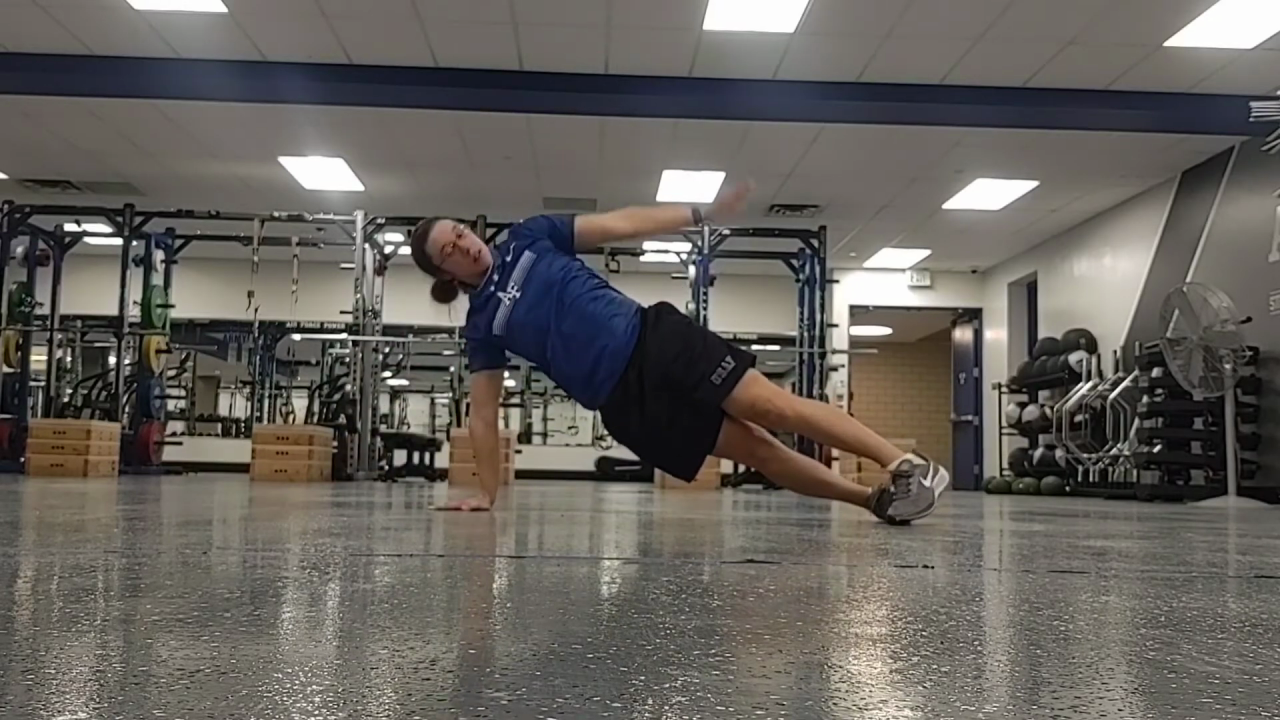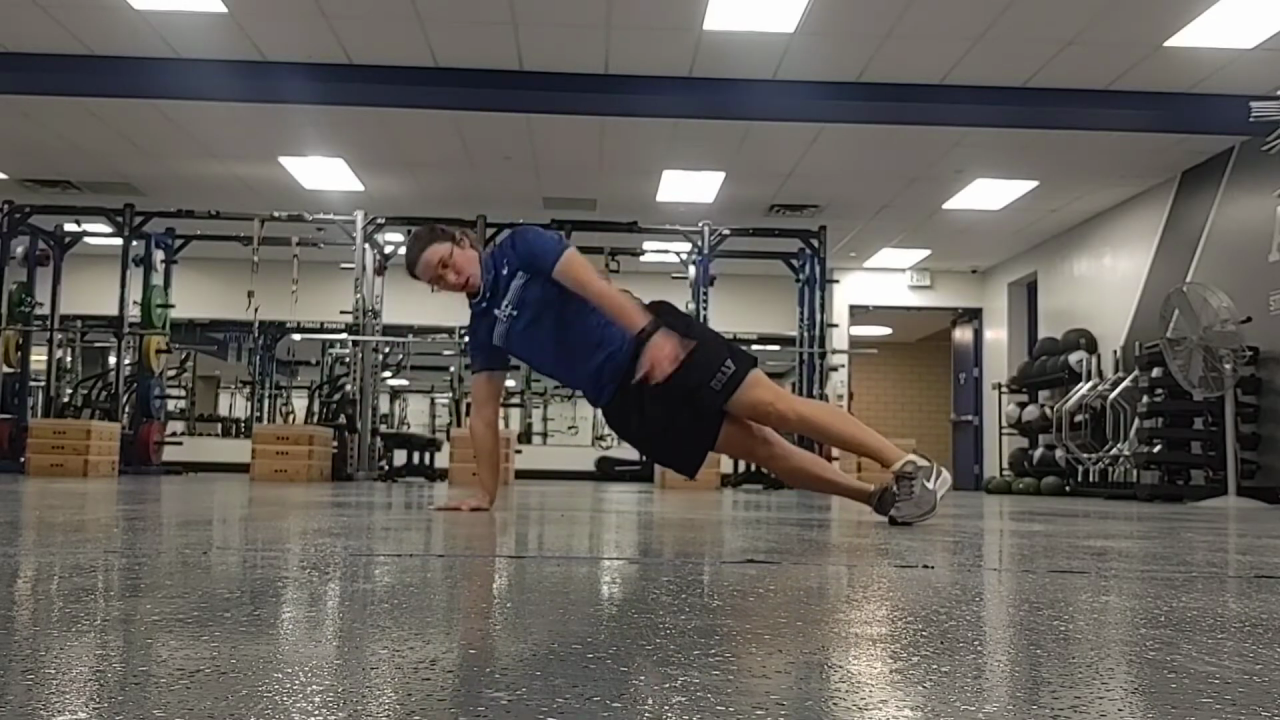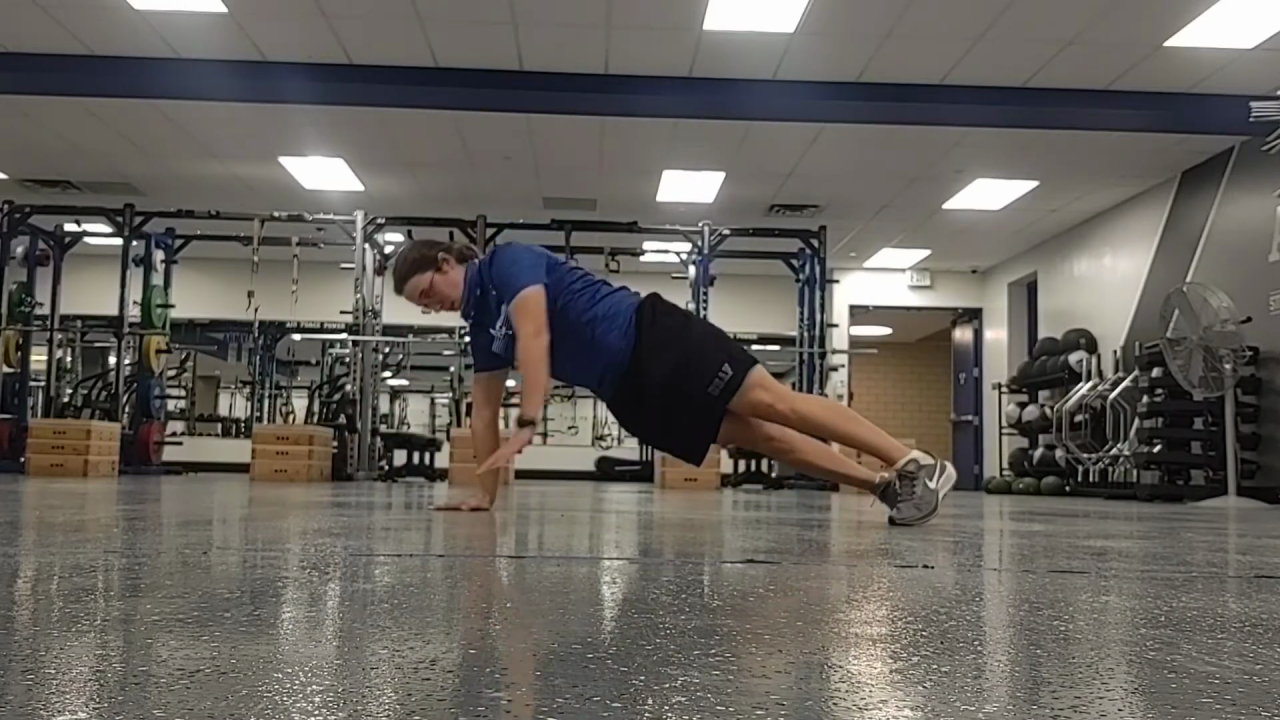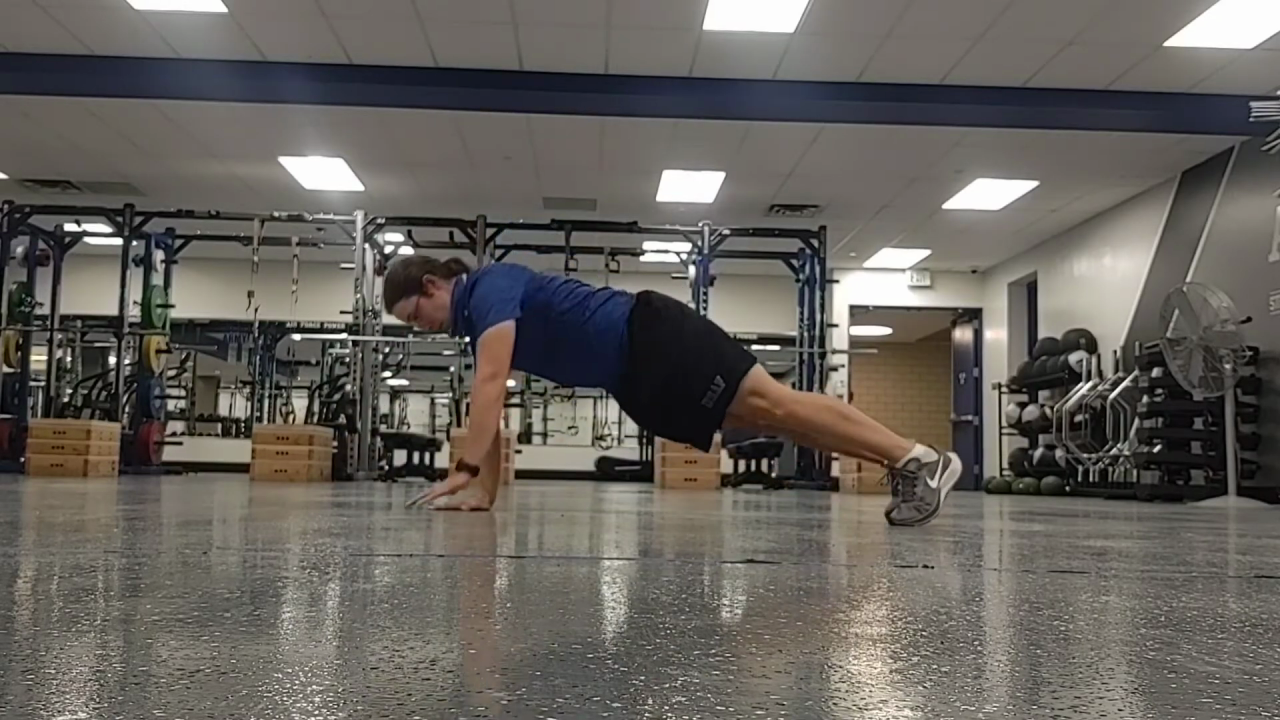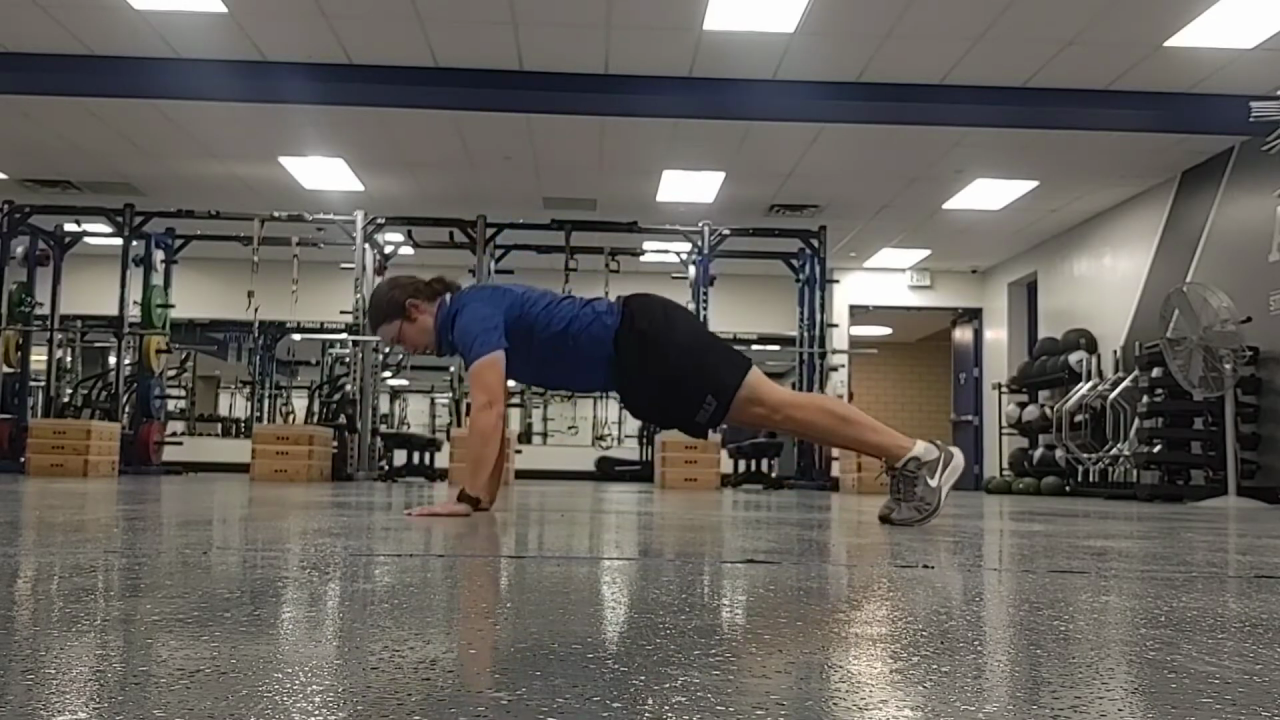
dt=0.2s
person 1, frame 1
left shoulder: (532, 238)
right shoulder: (483, 325)
left elbow: (617, 224)
right elbow: (483, 414)
left wrist: (701, 214)
right wrist: (486, 491)
left hip: (654, 340)
right hip: (626, 401)
left knee: (770, 406)
right knee: (754, 449)
left ankle: (907, 467)
right ankle: (876, 496)
person 1, frame 2
left shoulder: (521, 245)
right shoulder: (483, 326)
left elbow: (588, 280)
right elbow: (484, 413)
left wrist: (649, 330)
right wrist: (486, 493)
left hip: (655, 348)
right hip: (627, 402)
left knee: (772, 405)
right knee: (754, 444)
left ankle: (910, 467)
right ankle: (877, 494)
person 1, frame 3
left shoulder: (507, 260)
right shoulder: (480, 326)
left elbow: (534, 336)
right elbow: (485, 410)
left wrist: (529, 423)
right wrist: (485, 491)
left hip: (656, 334)
right hip: (631, 392)
left knee: (773, 402)
right knee: (757, 435)
left ankle: (915, 462)
right ankle: (884, 482)
person 1, frame 4
left shoulder: (490, 288)
right shoulder: (477, 323)
left elbow: (490, 383)
right elbow: (492, 407)
left wrist: (466, 471)
right wrist: (487, 492)
left hip: (654, 332)
right hip: (638, 384)
left knee: (775, 402)
right knee: (766, 422)
left ankle: (921, 458)
right ankle: (898, 464)
person 1, frame 5
left shoulder: (472, 311)
right shoulder: (468, 330)
left elbow: (487, 411)
right elbow: (494, 415)
left wrist: (471, 496)
right wrist: (488, 494)
left hip: (645, 336)
right hip: (636, 375)
left knee: (774, 404)
right knee: (767, 415)
left ankle: (923, 455)
right ankle: (904, 461)
